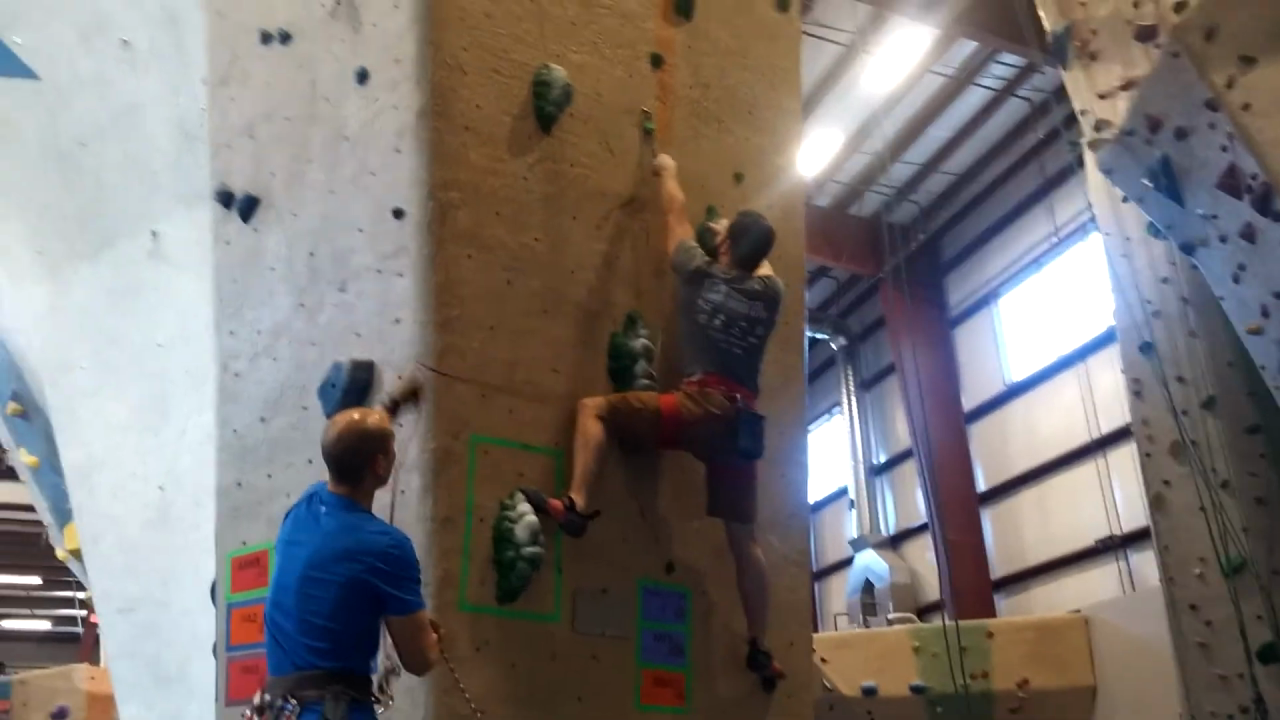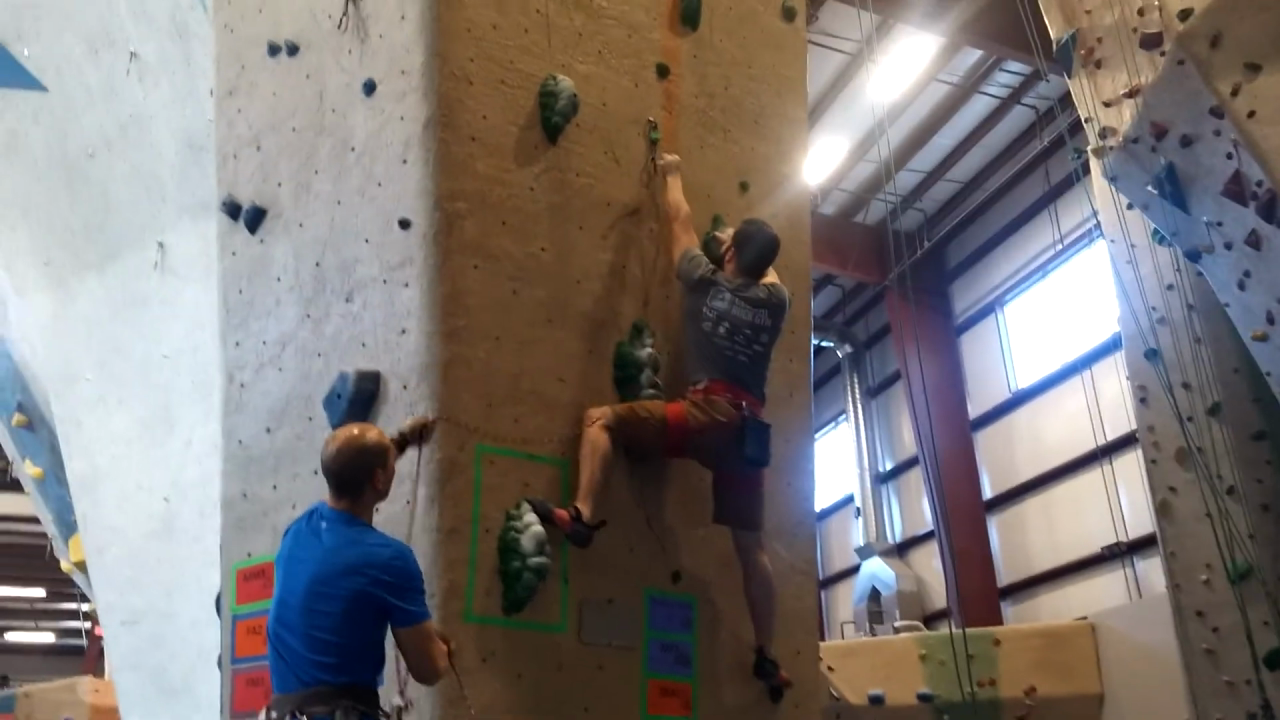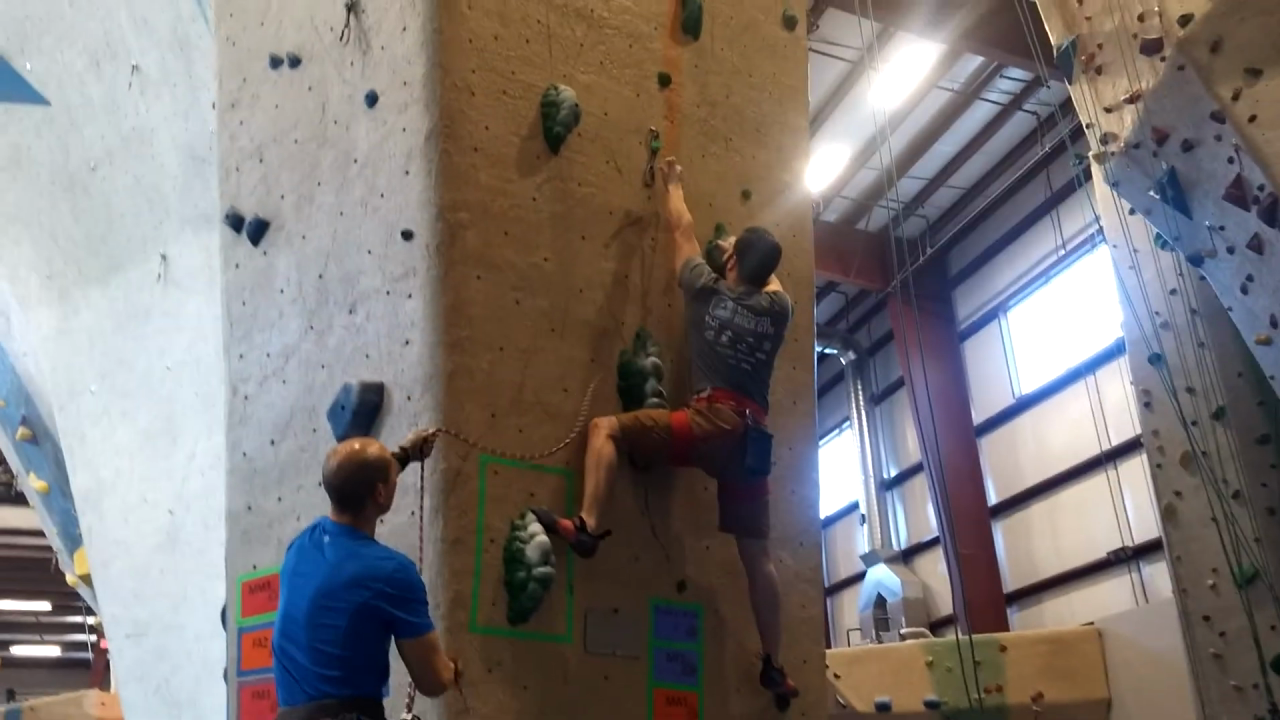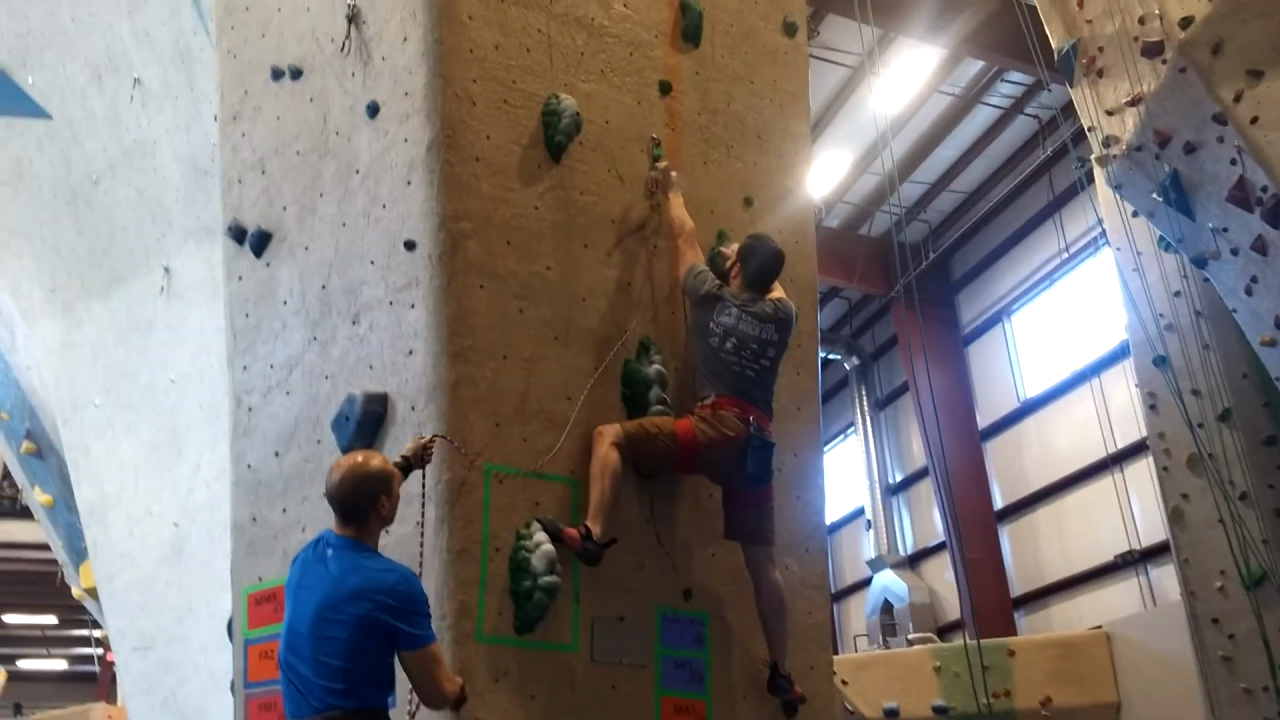
dt=0.1s
person 1, frame 1
left shoulder: (701, 275)
right shoulder: (769, 294)
left elbow: (675, 212)
right elbow: (762, 263)
left wrist: (667, 171)
right wrist: (741, 234)
left hip: (701, 406)
right hip: (740, 421)
left knee: (593, 408)
right knee: (744, 540)
left ankle: (576, 506)
right ankle: (759, 649)
person 1, frame 2
left shoulder: (706, 283)
right shoulder: (774, 302)
left elbow: (680, 221)
right elbow: (768, 271)
left wrist: (672, 174)
right wrist: (748, 243)
left hip: (707, 415)
right hip: (747, 429)
left knee: (599, 419)
right knee: (751, 548)
left ankle: (582, 516)
right ankle: (766, 657)
person 1, frame 3
left shoulder: (708, 291)
right shoulder: (777, 310)
left elbow: (682, 230)
right elbow: (769, 279)
left wrist: (672, 182)
right wrist: (749, 252)
left hip: (710, 423)
right hip: (751, 437)
left knee: (605, 428)
right knee: (757, 555)
left ankle: (587, 525)
right ankle: (773, 666)
person 1, frame 4
left shoulder: (712, 298)
right shoulder: (781, 317)
left elbow: (685, 237)
right elbow: (774, 286)
left wrist: (670, 189)
right wrist: (754, 259)
left hip: (714, 431)
right hip: (756, 444)
left knee: (609, 436)
right knee: (763, 562)
left ankle: (593, 534)
right ankle: (781, 673)
person 2, frame 1
left shoulder: (302, 510)
right shoulder: (386, 546)
left elbow: (350, 455)
right elbow: (419, 661)
left wrist: (388, 406)
right wrist: (430, 636)
person 2, frame 2
left shoulder: (300, 529)
right shoulder: (389, 559)
left elbow: (352, 471)
right elbow: (427, 670)
left wrist: (400, 440)
right wrist: (441, 651)
person 2, frame 3
left shoulder: (303, 544)
right shoulder: (391, 571)
left elbow: (351, 490)
right elbow: (432, 681)
left wrist: (403, 456)
right wrist: (449, 670)
person 2, frame 4
left shoulder: (307, 557)
right shoulder: (394, 583)
left elbow: (356, 503)
right elbow: (435, 693)
left wrist: (405, 464)
right wrist: (455, 689)
